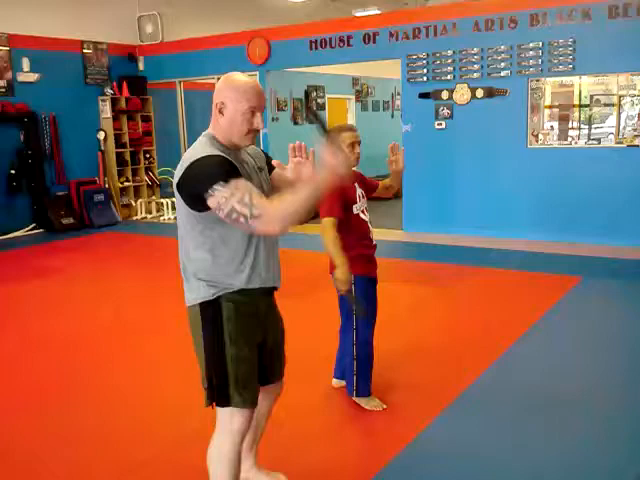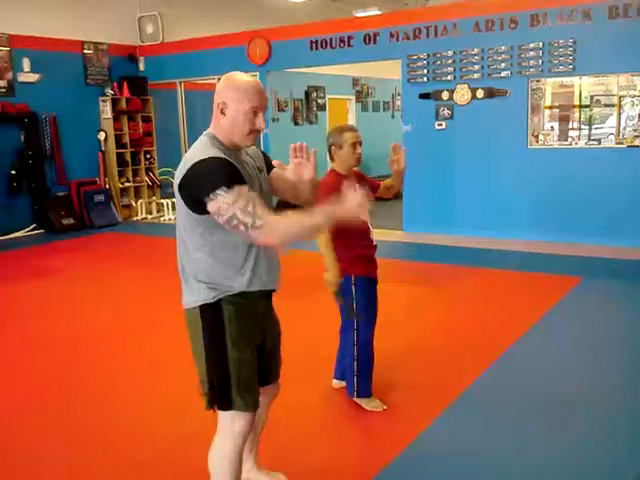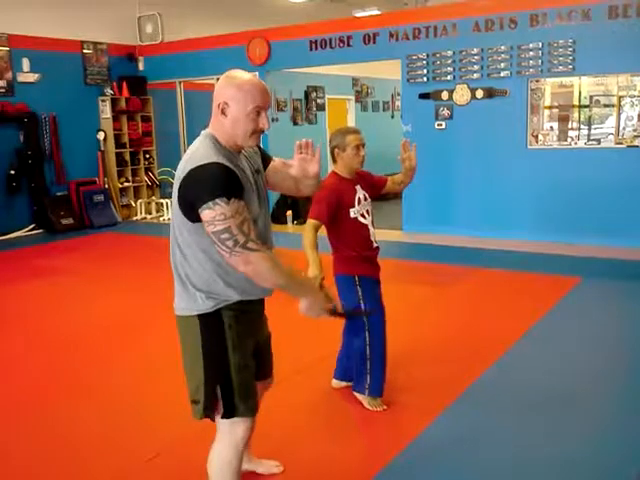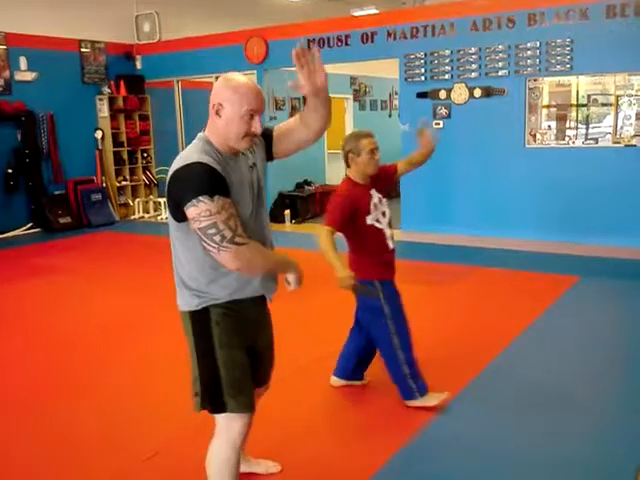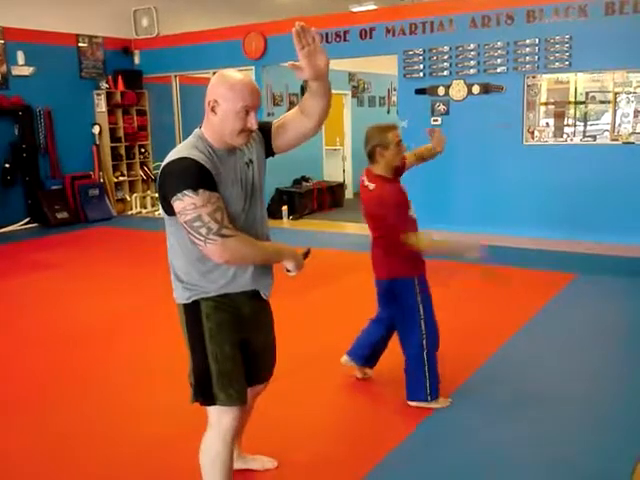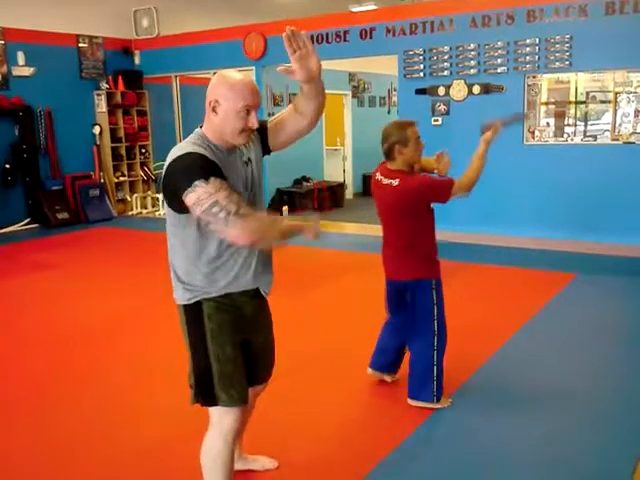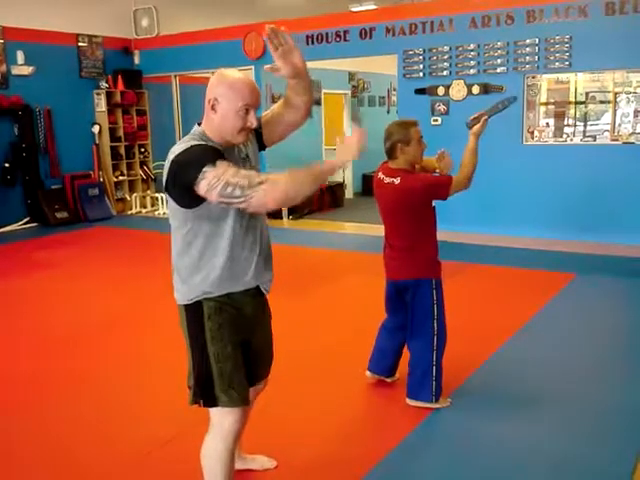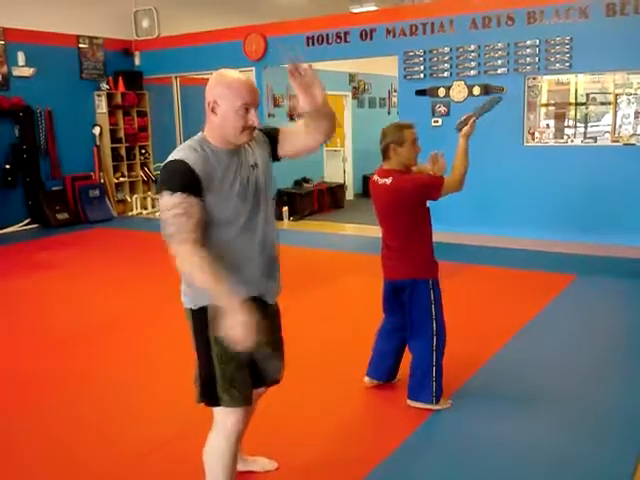
dt=0.3s
person 1, frame 1
left shoulder: (252, 154)
right shoulder: (205, 165)
left elbow: (288, 195)
right elbow: (270, 219)
left wrist: (302, 178)
right wrist: (325, 178)
left hip: (258, 293)
right hip: (223, 302)
left knee: (267, 388)
right knee: (235, 416)
person 1, frame 2
left shoulder: (250, 154)
right shoulder: (207, 166)
left elbow: (294, 194)
right elbow: (268, 230)
left wrist: (304, 181)
right wrist: (339, 209)
left hip: (255, 295)
right hip: (222, 304)
left knee: (265, 388)
right knee: (236, 418)
person 1, frame 3
left shoulder: (248, 151)
right shoulder: (209, 171)
left elbow: (294, 183)
right elbow: (249, 259)
left wrist: (307, 176)
right wrist: (306, 290)
left hip: (241, 301)
right hip: (215, 311)
left knee: (257, 385)
right knee: (236, 422)
person 1, frame 4
left shoulder: (251, 146)
right shoulder: (195, 173)
left elbow: (308, 129)
right elbow: (235, 254)
left wrist: (317, 93)
right wrist: (288, 266)
left hip: (250, 298)
right hip: (215, 308)
left knee: (254, 389)
right knee: (233, 417)
person 1, frame 5
left shoulder: (252, 141)
right shoulder: (186, 167)
left elbow: (310, 120)
right elbow: (223, 248)
left wrist: (319, 79)
right wrist: (284, 253)
left hip: (252, 292)
right hip: (211, 302)
left knee: (253, 383)
right knee: (225, 413)
person 1, frame 6
left shoulder: (247, 140)
right shoulder: (190, 163)
left elbow: (304, 118)
right elbow: (244, 228)
left wrist: (311, 80)
right wrist: (301, 225)
left hip: (250, 291)
right hip: (211, 302)
left knee: (253, 383)
right knee: (227, 413)
person 1, frame 7
left shoulder: (242, 138)
right shoulder: (193, 158)
left elbow: (295, 110)
right elbow: (266, 193)
left wrist: (296, 73)
right wrist: (337, 159)
left hip: (249, 290)
right hip: (212, 301)
left knee: (250, 386)
right knee: (228, 412)
person 1, frame 8
left shoulder: (257, 143)
right shoulder: (184, 168)
left elbow: (317, 133)
right elbow: (185, 249)
left wrist: (316, 108)
right wrist: (231, 305)
left hip: (259, 297)
right hip: (219, 308)
left knee: (253, 389)
right knee: (230, 414)
person 2, frame 1
left shoulder: (355, 178)
right shoulder: (333, 186)
left elbow: (387, 190)
right elbow: (328, 229)
left wrist: (397, 171)
right wrist: (341, 266)
left hip: (364, 266)
right hip: (351, 271)
left knee: (359, 324)
right knee: (359, 329)
left ankle: (343, 375)
right ankle: (359, 390)
person 2, frame 2
left shoulder: (357, 178)
right shoulder: (330, 186)
left elbow: (389, 191)
right elbow: (322, 230)
left wrist: (398, 172)
right wrist: (331, 268)
left hip: (364, 266)
right hip: (350, 270)
left knee: (357, 325)
right knee: (359, 330)
left ankle: (343, 376)
right ankle: (359, 391)
person 2, frame 3
left shoulder: (363, 178)
right shoulder: (330, 189)
left elbow: (397, 185)
right elbow: (310, 229)
left wrist: (409, 169)
right wrist: (314, 265)
left hip: (366, 267)
right hip: (352, 271)
left knee: (359, 325)
right knee: (371, 327)
left ankle: (344, 375)
right ankle: (367, 388)
person 2, frame 4
left shoulder: (377, 177)
right shoulder: (344, 196)
left elbow: (408, 164)
right elbow: (324, 235)
left wrist: (427, 149)
right wrist: (340, 268)
left hip: (379, 272)
right hip: (371, 277)
left knee: (366, 325)
right knee: (394, 332)
left ankle: (345, 374)
right ankle: (415, 393)
person 2, frame 5
left shoulder: (373, 174)
right shoulder: (388, 196)
left elbow: (412, 158)
right elbow: (414, 241)
left wrist: (433, 149)
right wrist: (459, 248)
left hip: (386, 268)
right hip: (404, 271)
left knee: (388, 317)
right knee: (421, 333)
left ankle: (357, 358)
right ankle: (424, 395)
person 2, frame 6
left shoulder: (381, 173)
right shoulder: (415, 187)
left elbow: (417, 164)
right elbow: (465, 185)
left wrist: (434, 166)
right wrist: (485, 143)
left hip: (393, 267)
right hip: (419, 270)
left knee: (399, 318)
right knee: (428, 331)
left ankle: (382, 365)
right ankle: (425, 394)
person 2, frame 7
left shoulder: (382, 174)
right shoulder: (417, 185)
left elbow: (415, 166)
right elbow: (463, 181)
left wrist: (437, 166)
right wrist: (474, 138)
left hip: (394, 267)
right hip: (420, 271)
left knee: (396, 320)
right knee: (428, 332)
left ankle: (380, 368)
right ankle: (423, 394)
person 2, frame 8
left shoulder: (379, 177)
right shoulder: (408, 185)
right elbow: (455, 183)
left wrist: (432, 171)
right wrist: (463, 140)
left hip: (392, 268)
right hip: (417, 271)
left knee: (395, 322)
right knee: (428, 332)
left ankle: (378, 373)
right ankle: (424, 394)
